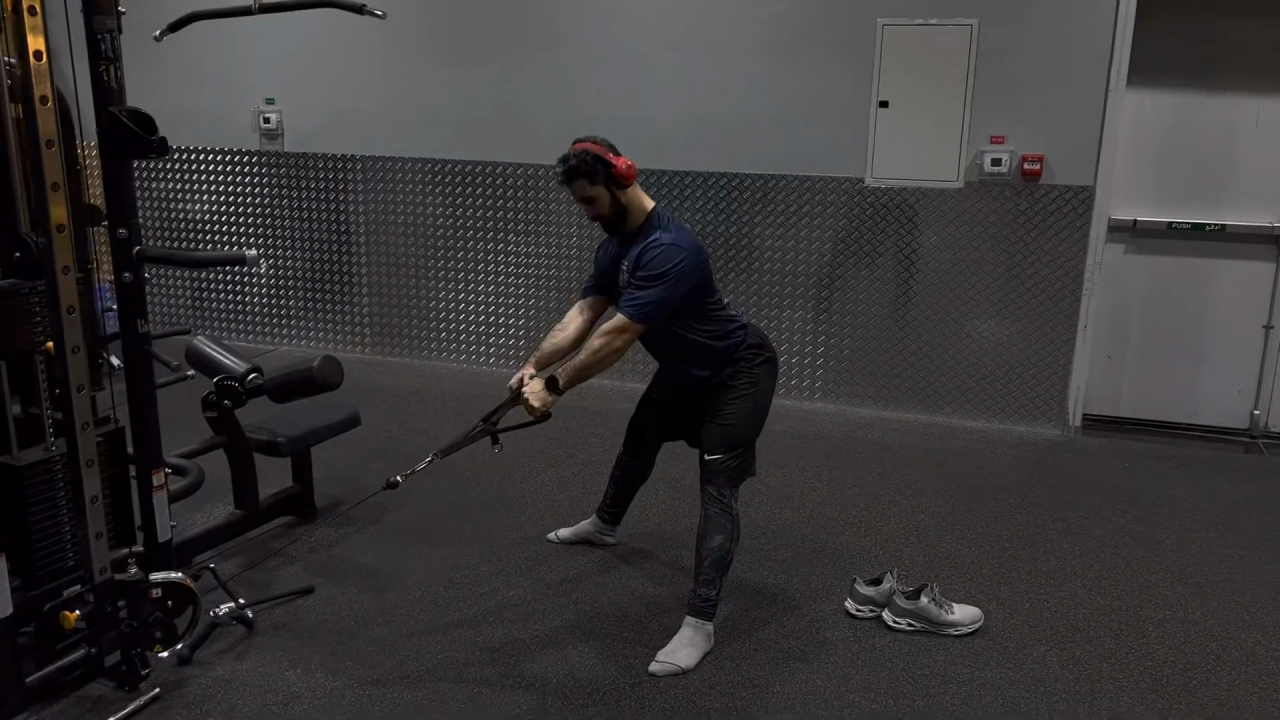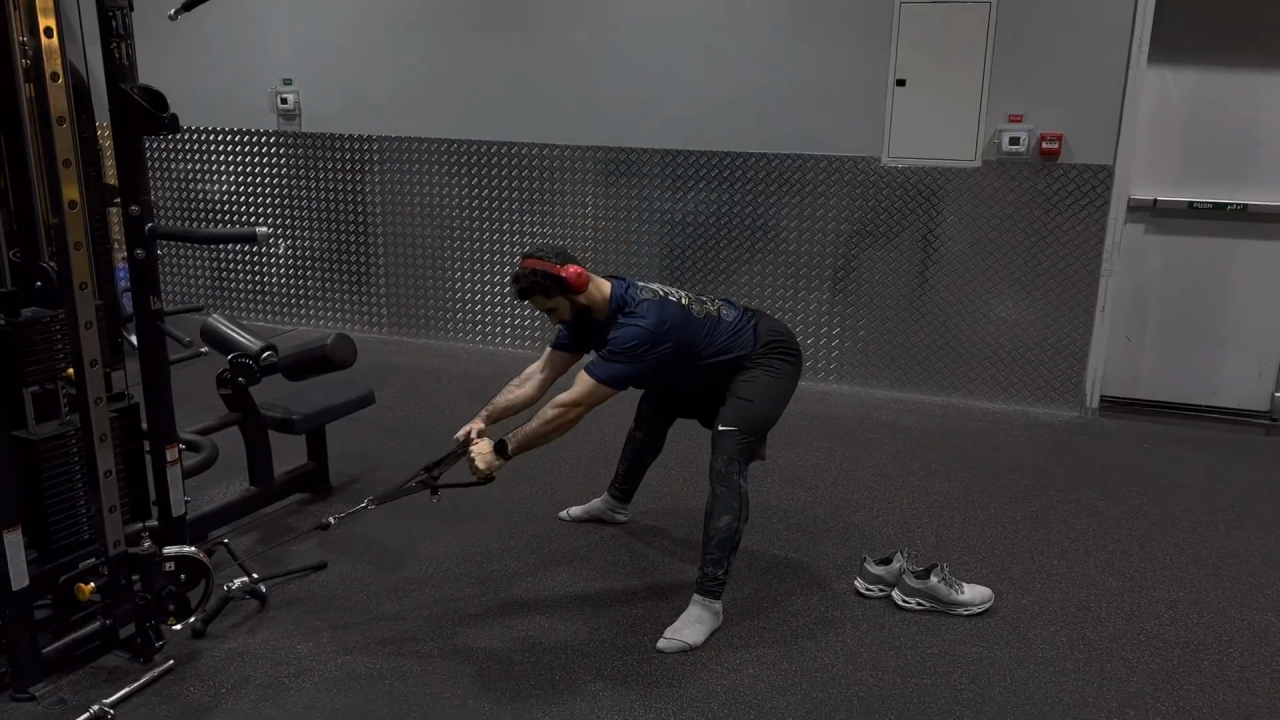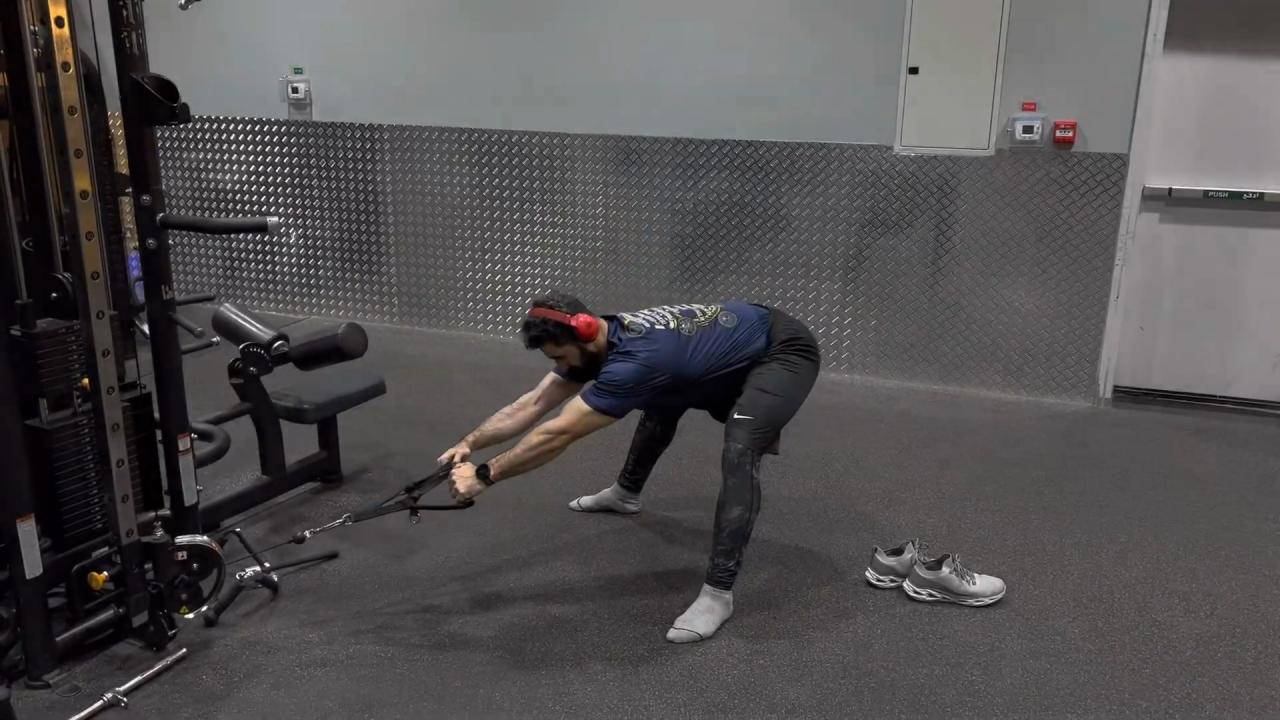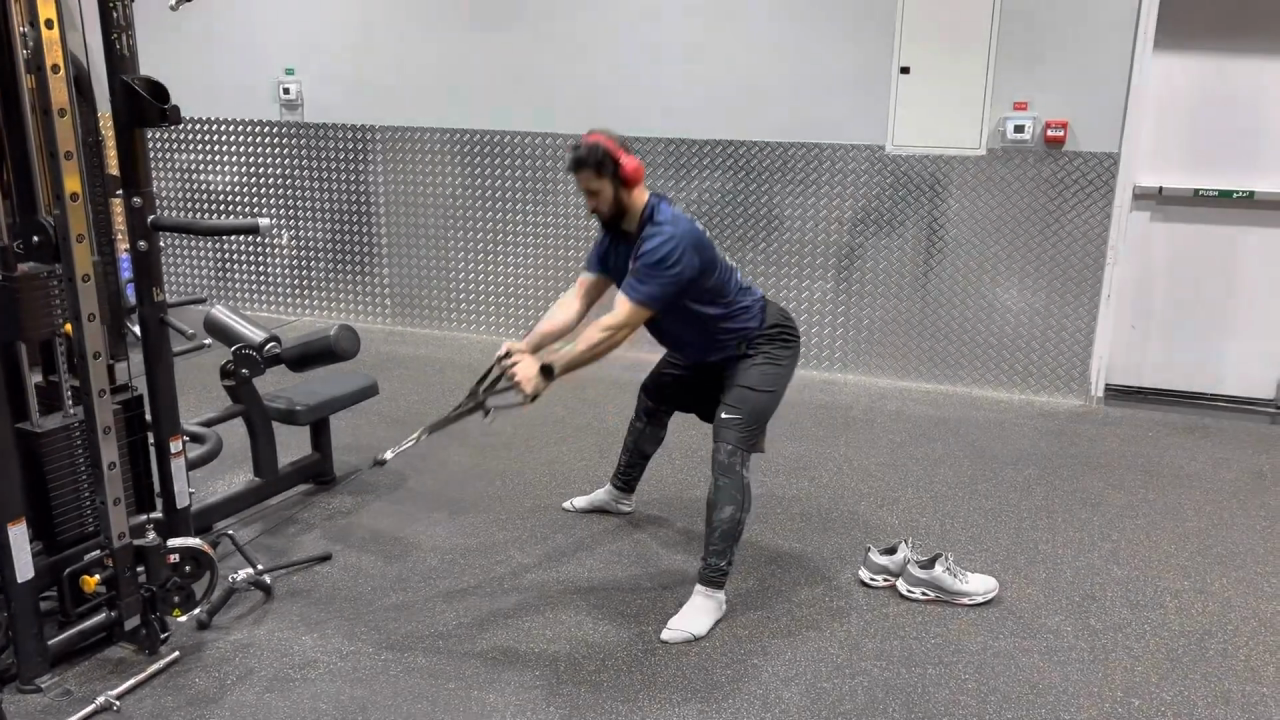
dt=0.7s
person 1, frame 1
left shoulder: (668, 249)
right shoulder: (615, 245)
left elbow: (616, 336)
right elbow: (582, 315)
left wrist: (555, 386)
right wrist: (534, 364)
left hip: (736, 373)
right hip: (683, 369)
left knee: (717, 489)
right knee: (638, 443)
left ankle: (700, 623)
right ankle: (605, 524)
person 1, frame 2
left shoulder: (641, 323)
right shoulder: (589, 310)
left elbow: (572, 406)
right elbow: (539, 374)
left wrist: (502, 450)
right wrist: (483, 418)
left hip: (766, 357)
right hip: (711, 358)
left knee: (726, 463)
right knee: (651, 413)
left ankle: (708, 602)
right ankle: (617, 502)
person 1, frame 3
left shoulder: (635, 361)
right shoulder: (603, 338)
left elbow: (557, 434)
right elbow: (534, 402)
left wrist: (484, 475)
right wrist: (469, 442)
left hip: (783, 352)
right hip: (742, 346)
left knee: (739, 452)
right knee: (660, 400)
left ankle: (718, 594)
right ankle: (626, 493)
person 1, frame 4
left shoulder: (667, 238)
right shoulder: (617, 232)
left elbow: (619, 325)
right elbow: (580, 297)
left wrist: (548, 369)
right wrist: (530, 344)
left hip: (760, 345)
right hip: (700, 347)
left knee: (727, 454)
right knee: (652, 402)
left ankle: (710, 593)
right ankle: (619, 493)
